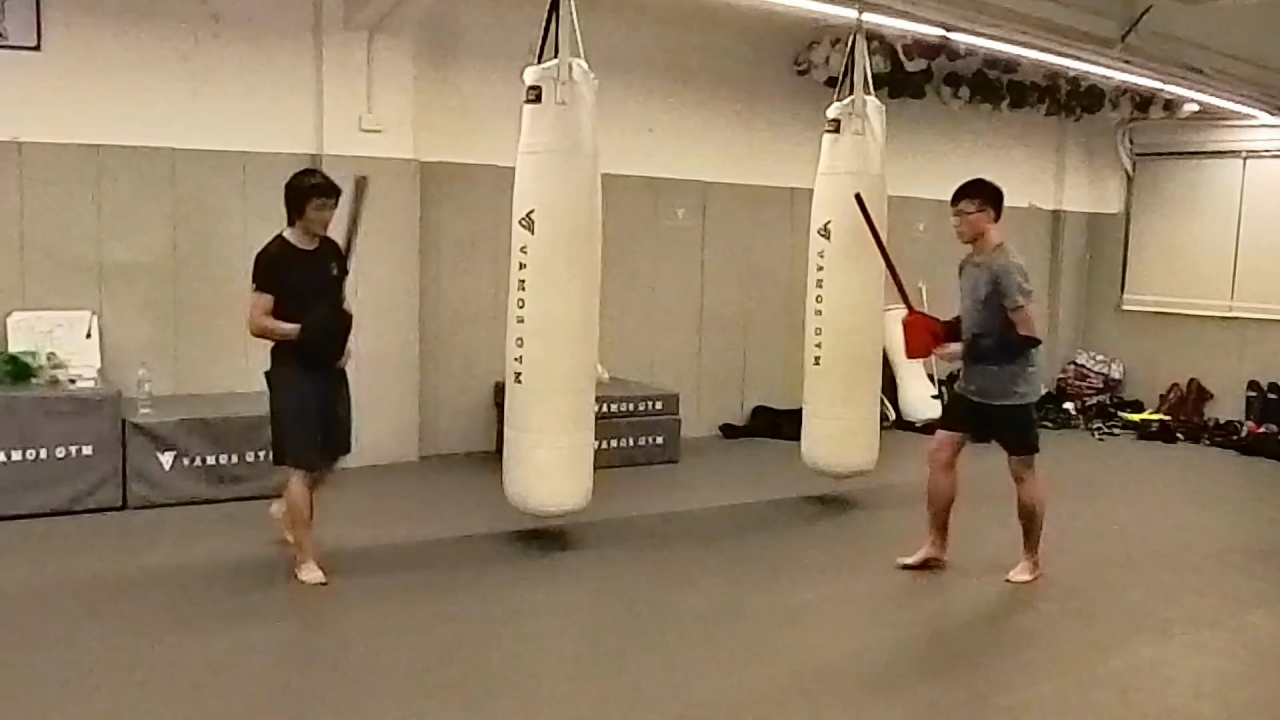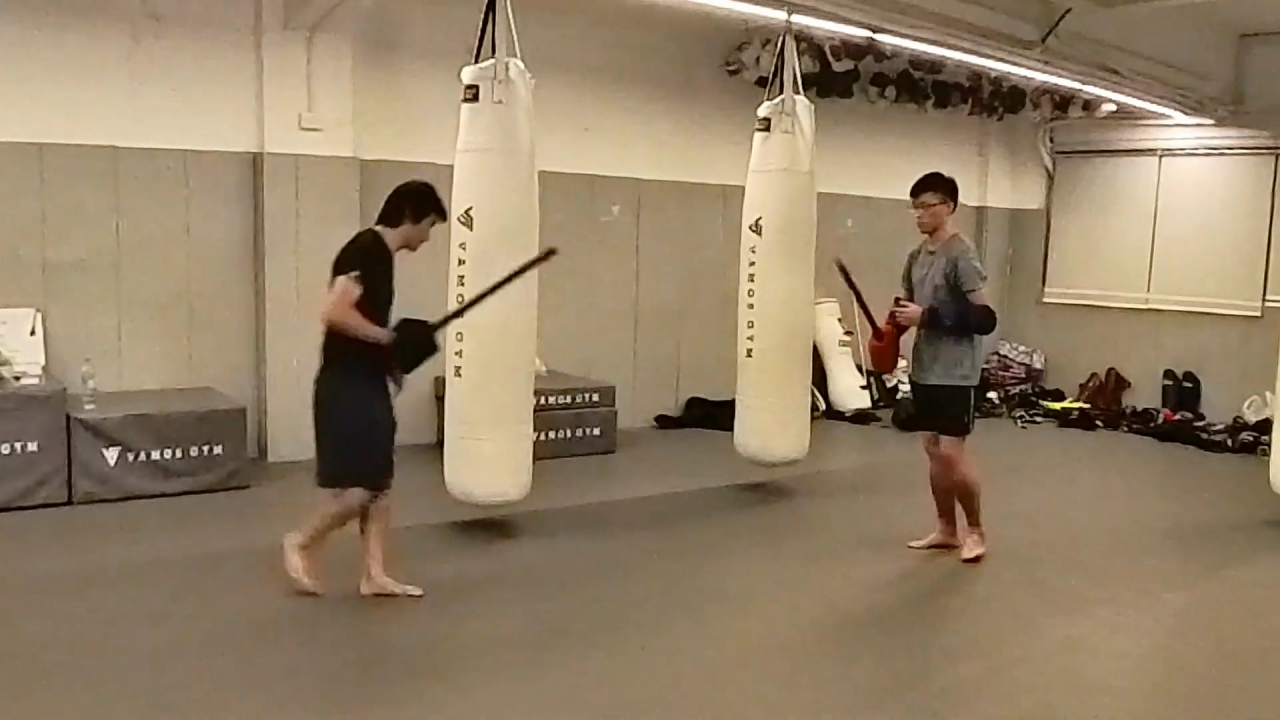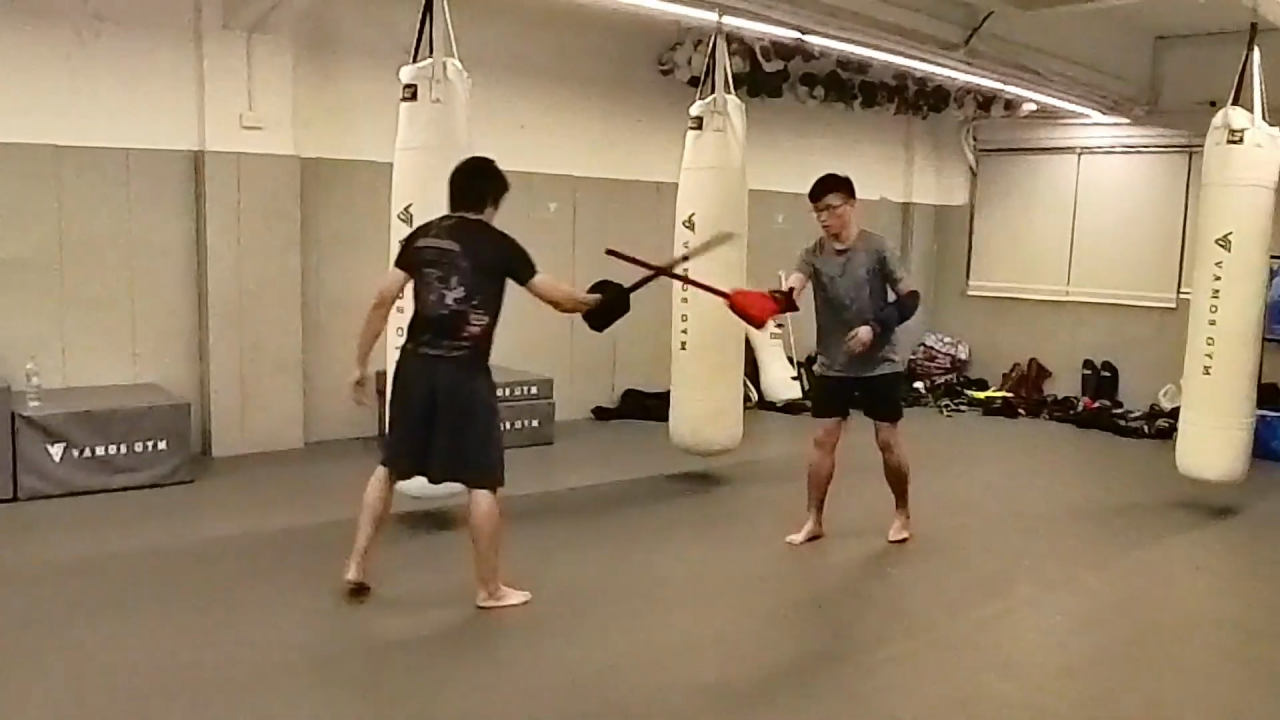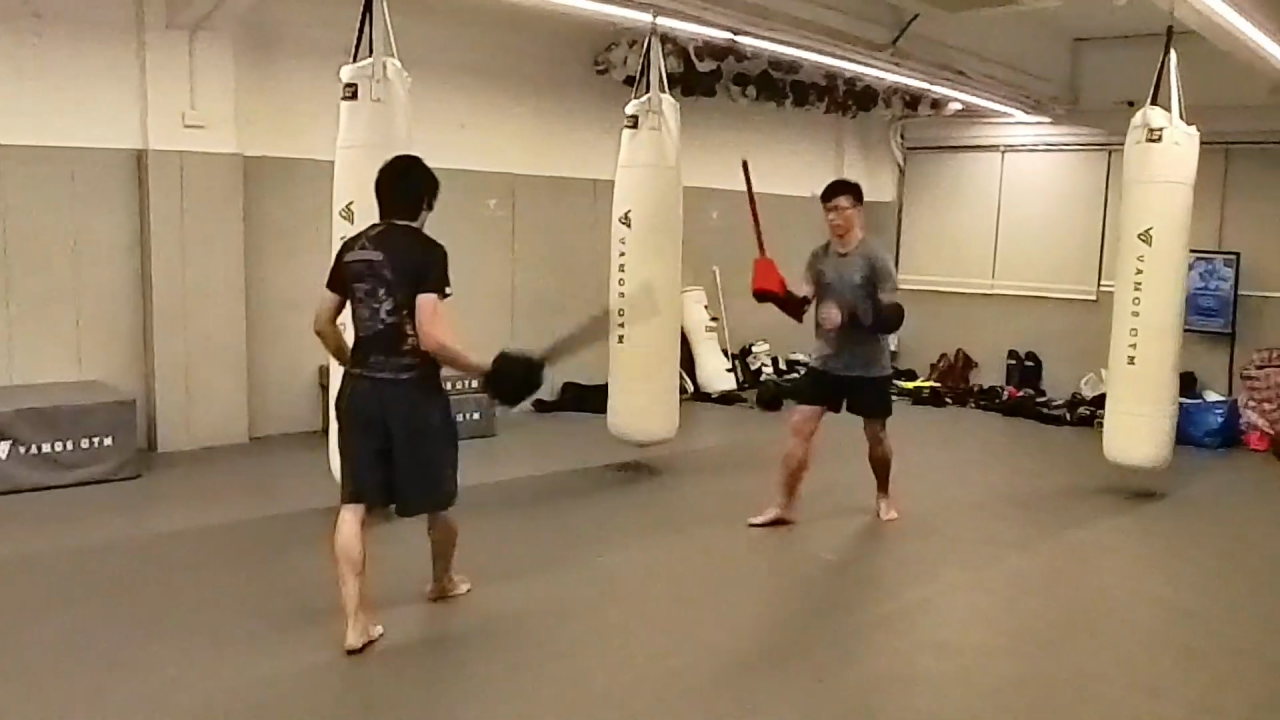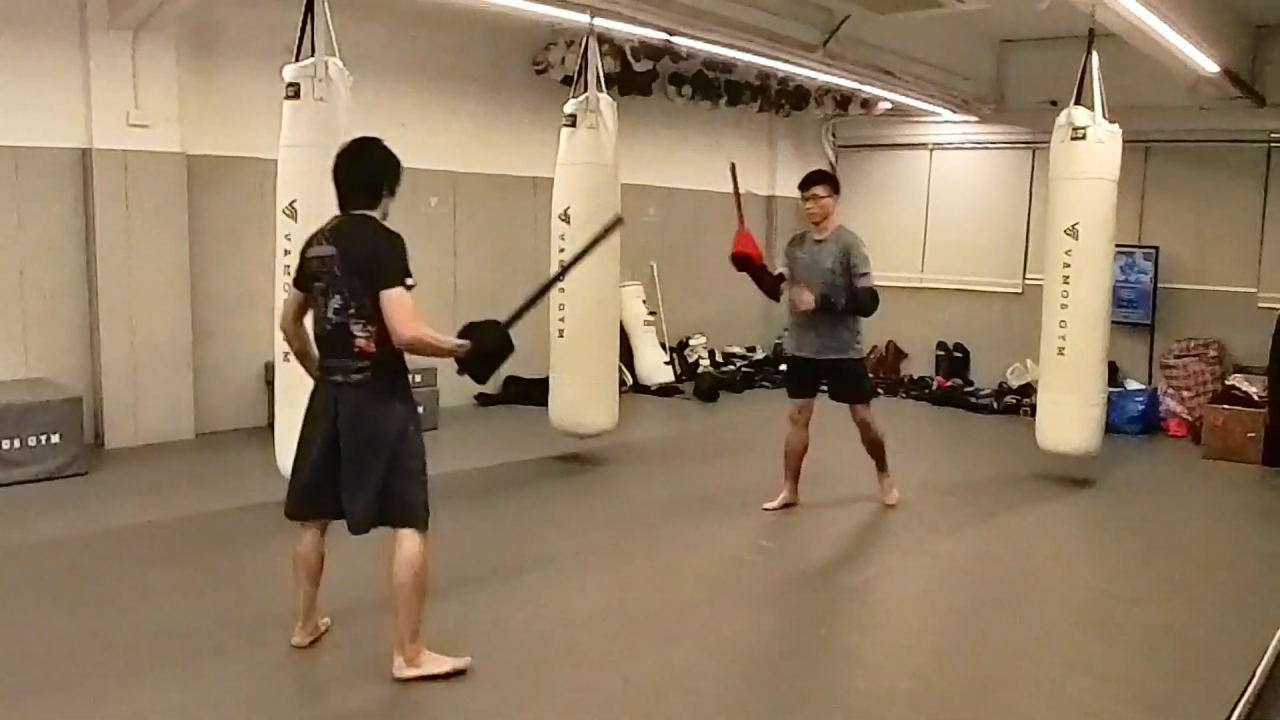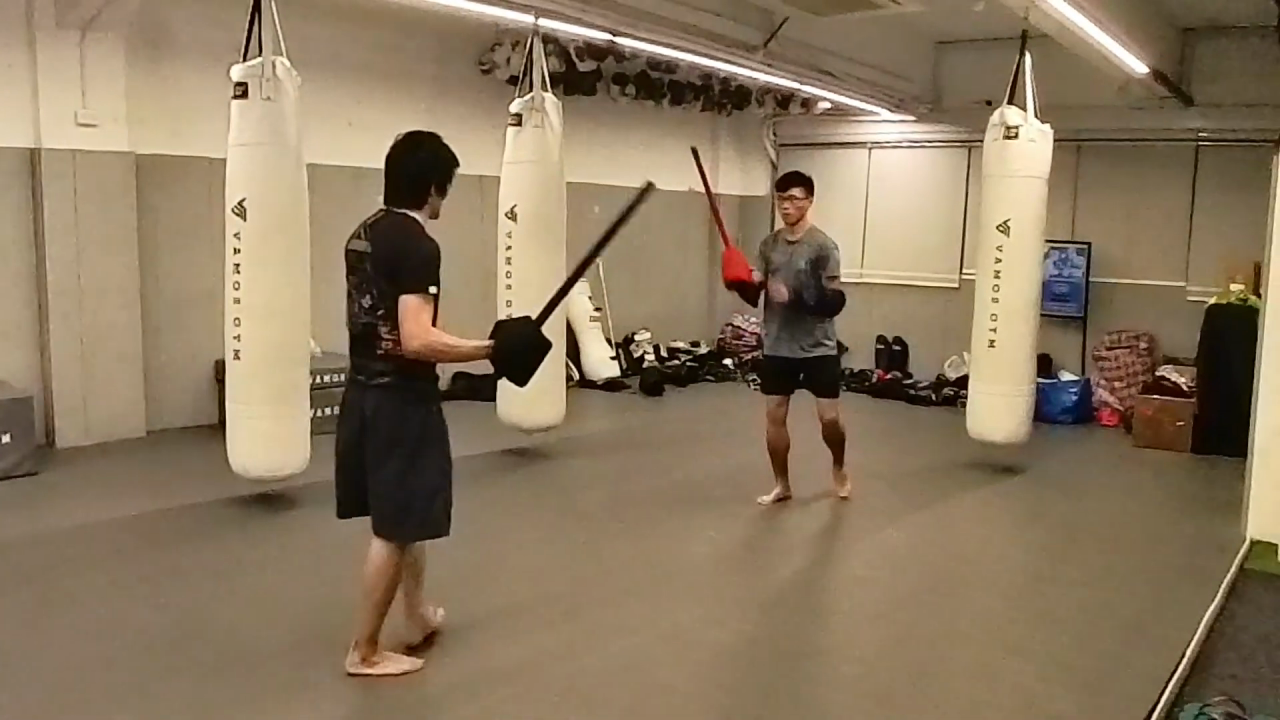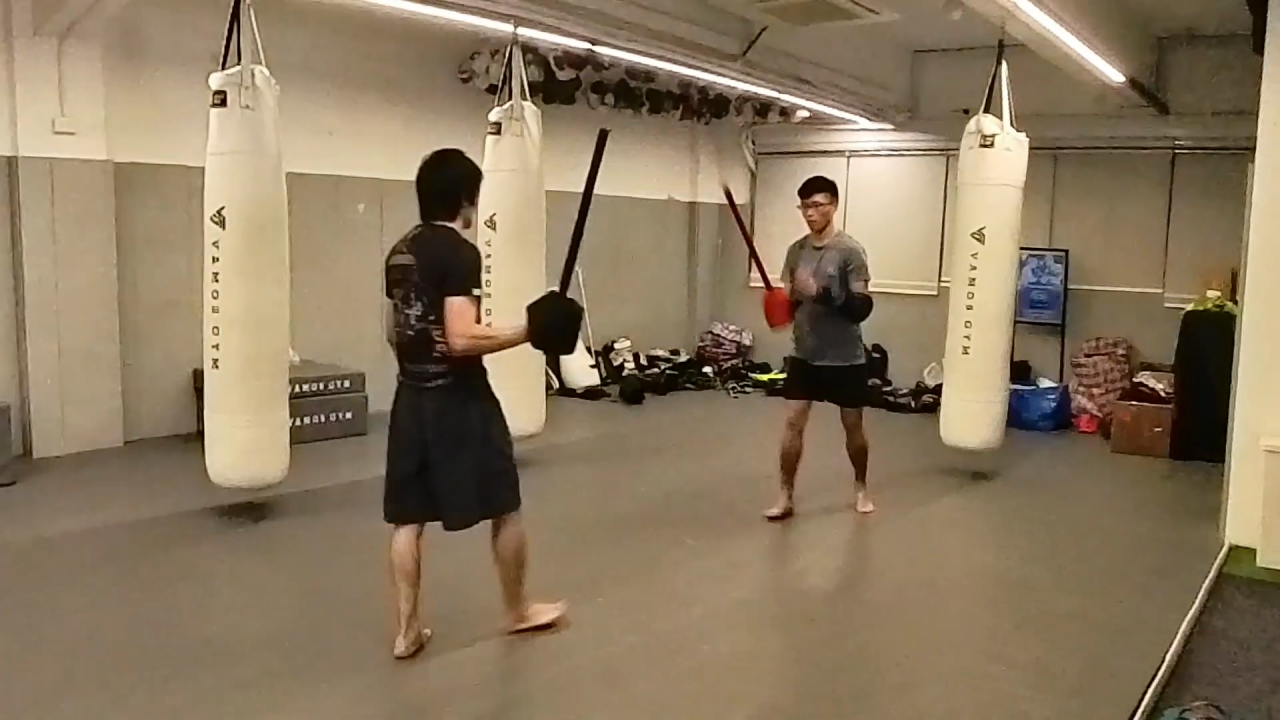
dt=0.7s
person 1, frame 1
left shoulder: (332, 250)
right shoulder: (274, 256)
right elbow: (257, 322)
left wrist: (342, 334)
right wrist: (302, 331)
left hip: (330, 368)
right hip: (293, 370)
left knee: (327, 458)
right knee: (301, 465)
left ankle: (286, 510)
right ankle: (305, 557)
person 1, frame 2
left shoulder: (378, 254)
right shoulder: (366, 250)
right elbow: (337, 313)
left wrist: (388, 361)
right wrist: (391, 341)
left hip: (361, 379)
right hip: (350, 382)
left knee: (372, 482)
right knee: (362, 486)
left ankle: (374, 575)
right ankle: (301, 543)
person 1, frame 3
left shoulder: (421, 237)
right shoulder: (499, 246)
left elbow: (383, 301)
right elbow: (558, 298)
left wrist: (360, 362)
right wrist: (597, 300)
left hip: (416, 366)
right hip: (464, 373)
left knee: (391, 466)
right knee: (482, 483)
left ankle: (357, 564)
right ankle: (489, 588)
person 1, frame 4
left shoulder: (352, 249)
right shoulder: (427, 252)
left elbow: (323, 324)
right elbow: (430, 337)
right wrist: (483, 368)
left hip: (360, 389)
right hip: (414, 390)
left knee: (354, 504)
right knee: (439, 496)
left ankle: (355, 622)
right ankle: (443, 581)
person 1, frame 5
left shoulder: (316, 244)
right shoulder: (384, 243)
left elbow: (290, 324)
right elbow: (405, 332)
right wrist: (461, 348)
left hip: (330, 393)
right hip: (380, 396)
left knee: (314, 515)
right knee: (410, 523)
left ankle: (305, 622)
right ankle: (408, 652)
person 1, frame 6
left shoulder: (362, 236)
right shoulder: (418, 246)
right elbow: (414, 339)
right wrist: (489, 348)
left hip: (363, 392)
right hip: (403, 397)
left knee: (399, 517)
right knee: (397, 525)
left ankle: (417, 616)
right ankle: (363, 651)
person 1, frame 7
left shoulder: (400, 252)
right shoulder: (459, 252)
right elbow: (463, 338)
right wrist: (529, 331)
left hip: (411, 396)
right hip: (459, 399)
left knee: (408, 518)
right knee: (504, 507)
left ankle: (407, 629)
right ankle: (518, 610)
person 2, frame 1
left shoulder: (1007, 269)
right shoulder: (968, 264)
left elbow: (1027, 338)
left wrist: (967, 351)
right wrist: (943, 332)
left hip: (1011, 391)
right hip: (972, 386)
left knee: (1022, 472)
right knee: (940, 455)
left ankle: (1031, 558)
right ankle: (936, 546)
person 2, frame 2
left shoulder: (962, 255)
right shoulder: (916, 256)
left elbow: (985, 318)
left wrist: (928, 316)
right wrist: (894, 326)
left hip: (955, 374)
right hip: (924, 371)
left knee: (952, 454)
right knee: (933, 450)
left ankle: (976, 531)
right ankle: (947, 529)
person 2, frame 3
left shoulder: (876, 250)
right shoulder: (813, 254)
left elbow: (908, 299)
right elbow: (793, 287)
left wrist: (874, 327)
left hip: (879, 364)
right hip: (833, 367)
left knee: (888, 442)
right knee: (823, 441)
left ankle: (902, 514)
right ankle: (814, 521)
person 2, frame 4
left shoulder: (876, 259)
right shoulder: (819, 256)
left elbow: (893, 316)
right elbow: (801, 303)
left wrist: (848, 318)
left hip: (869, 365)
right hip: (826, 361)
left knee: (875, 435)
right knee: (800, 427)
left ankle: (883, 496)
right ankle: (783, 506)
person 2, frame 5
left shoulder: (849, 245)
right shoulder: (796, 245)
left elbow: (867, 301)
right elbow: (779, 289)
left wrist: (819, 300)
left hip: (844, 351)
right hip: (803, 349)
left knee: (863, 418)
right knee: (798, 418)
left ankle: (884, 476)
right ankle: (790, 490)
person 2, frame 6
left shoulder: (823, 245)
right shoulder: (768, 244)
left elbow: (834, 302)
right elbow: (754, 293)
left wrist: (794, 297)
left hip: (817, 347)
right hip: (776, 346)
left knee: (829, 417)
right knee: (775, 415)
left ankle: (839, 469)
right ankle: (781, 484)
person 2, frame 7
left shoulder: (850, 251)
right shoulder: (796, 250)
left elbow: (861, 307)
left wrist: (820, 292)
left hip: (845, 357)
right hip: (804, 354)
left knee: (853, 425)
right knee: (793, 422)
left ankle: (861, 487)
right ankle: (786, 497)
